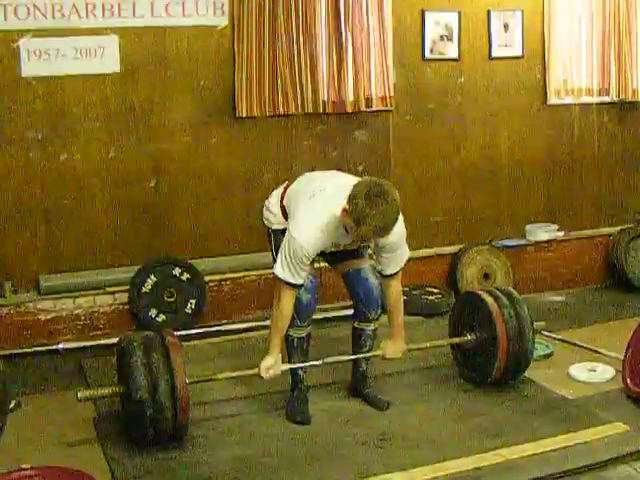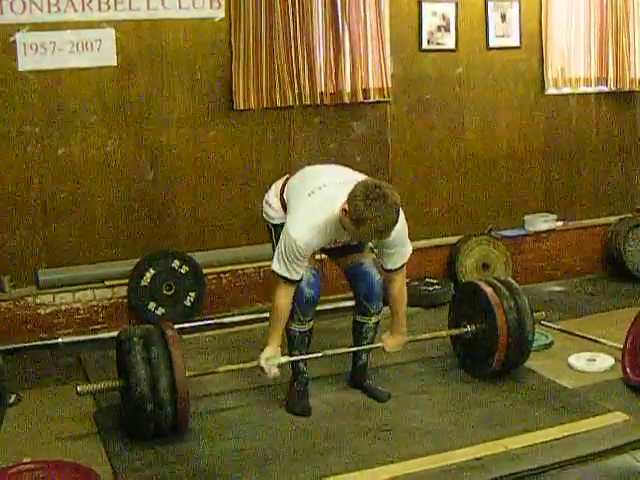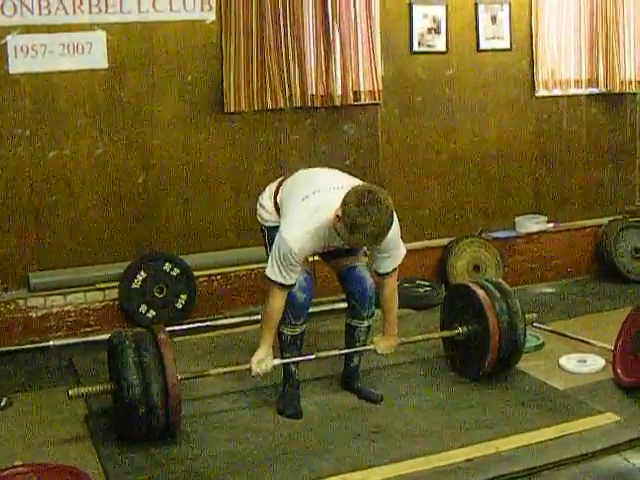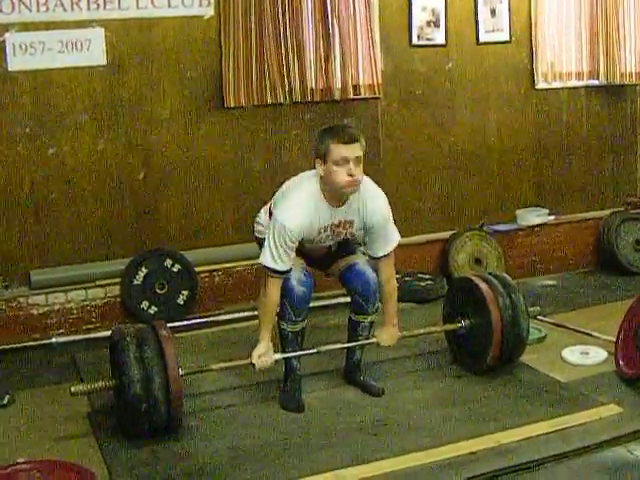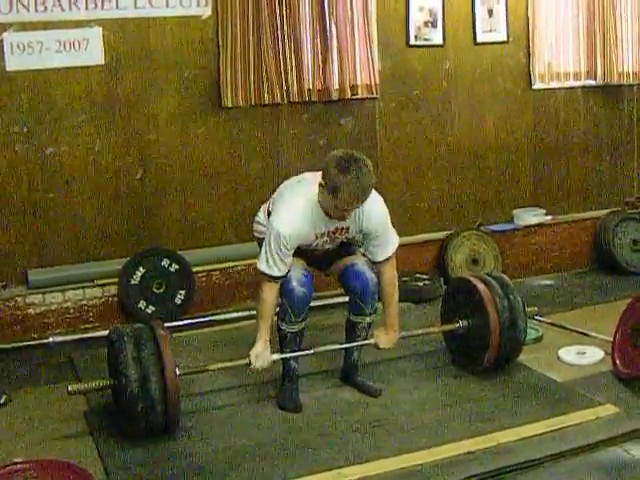
dt=1s
person 1, frame 1
left shoulder: (391, 225)
right shoulder: (306, 229)
left elbow: (391, 280)
right elbow: (286, 293)
left wrist: (397, 337)
right wrist: (274, 352)
left hip: (348, 223)
right hip: (286, 218)
left knee: (369, 291)
right knee: (304, 296)
left ankle: (361, 379)
right ankle: (298, 387)
person 1, frame 2
left shoulder: (392, 221)
right shoulder: (304, 228)
left elbow: (396, 276)
right elbow: (285, 288)
left wrist: (397, 332)
right wrist: (273, 346)
right hip: (285, 210)
left knee: (371, 284)
right knee: (306, 289)
left ankle: (360, 371)
right ankle: (299, 379)
person 1, frame 3
left shoulder: (385, 223)
right shoulder: (298, 232)
left elbow: (387, 278)
right elbow: (278, 292)
left wrist: (389, 333)
right wrist: (265, 347)
right hip: (279, 212)
left knee: (363, 287)
right knee: (298, 293)
left ankle: (351, 374)
right ankle: (290, 382)
person 1, frame 4
left shoulder: (374, 200)
right shoulder: (293, 211)
left elbow: (385, 264)
right elbow: (272, 282)
left wrist: (390, 323)
right wrist: (264, 340)
left hip: (336, 242)
right hip: (278, 239)
left knee: (367, 284)
right knee: (298, 289)
left ankle: (354, 367)
right ankle: (292, 375)
person 1, frame 5
left shoulder: (374, 208)
right shoulder: (289, 218)
left elbow: (387, 267)
right elbow: (270, 285)
left wrist: (390, 327)
right wrist: (262, 342)
left hip: (335, 242)
right hip: (280, 241)
left knee: (366, 282)
right knee: (297, 289)
left ankle: (351, 367)
right ankle: (289, 377)
